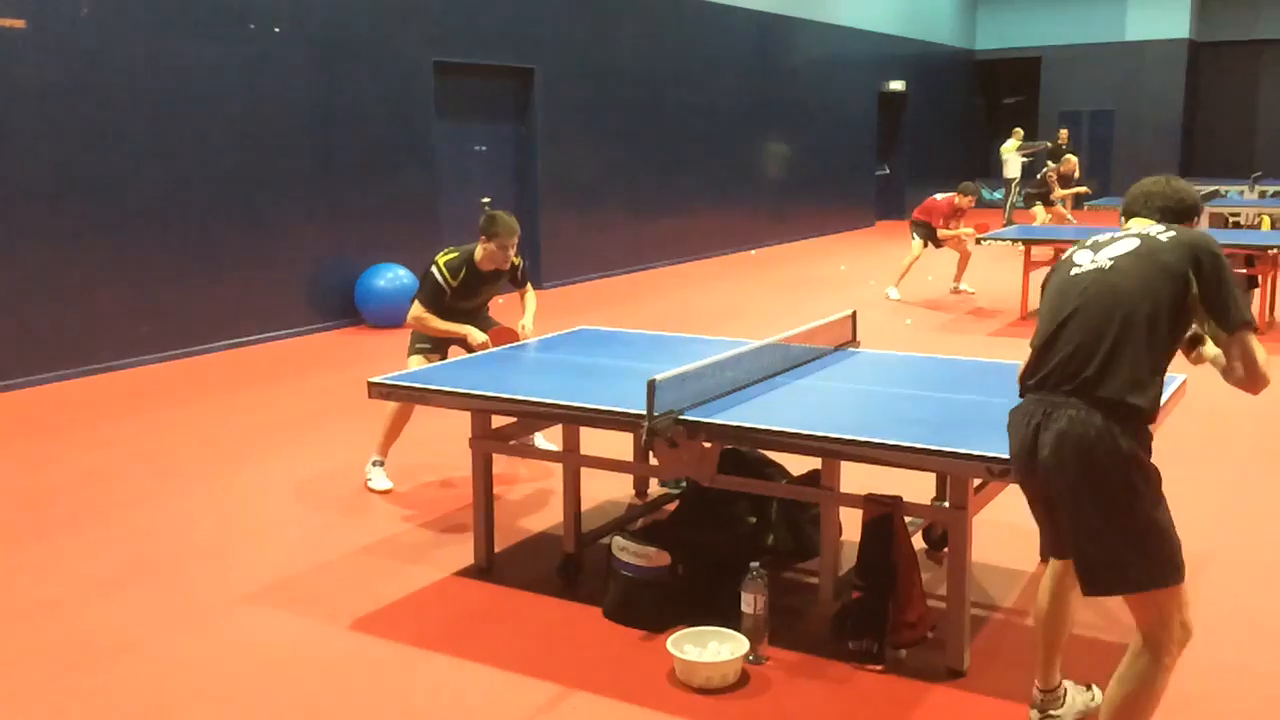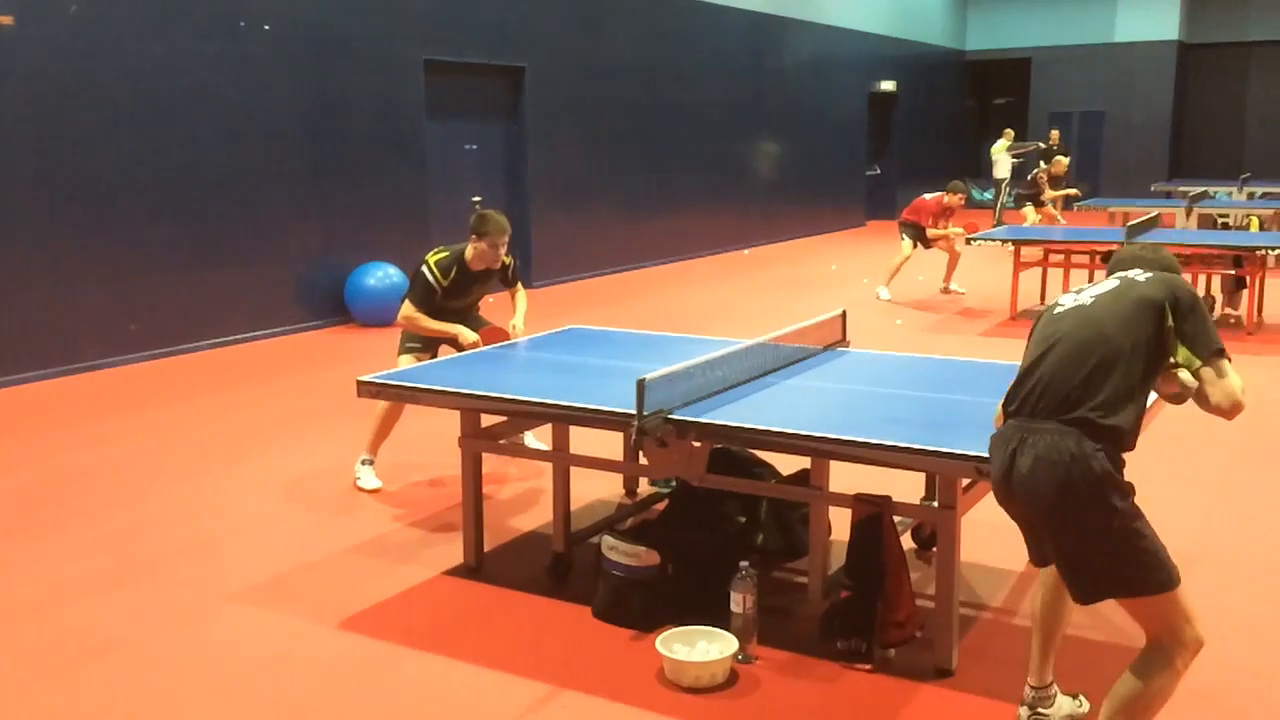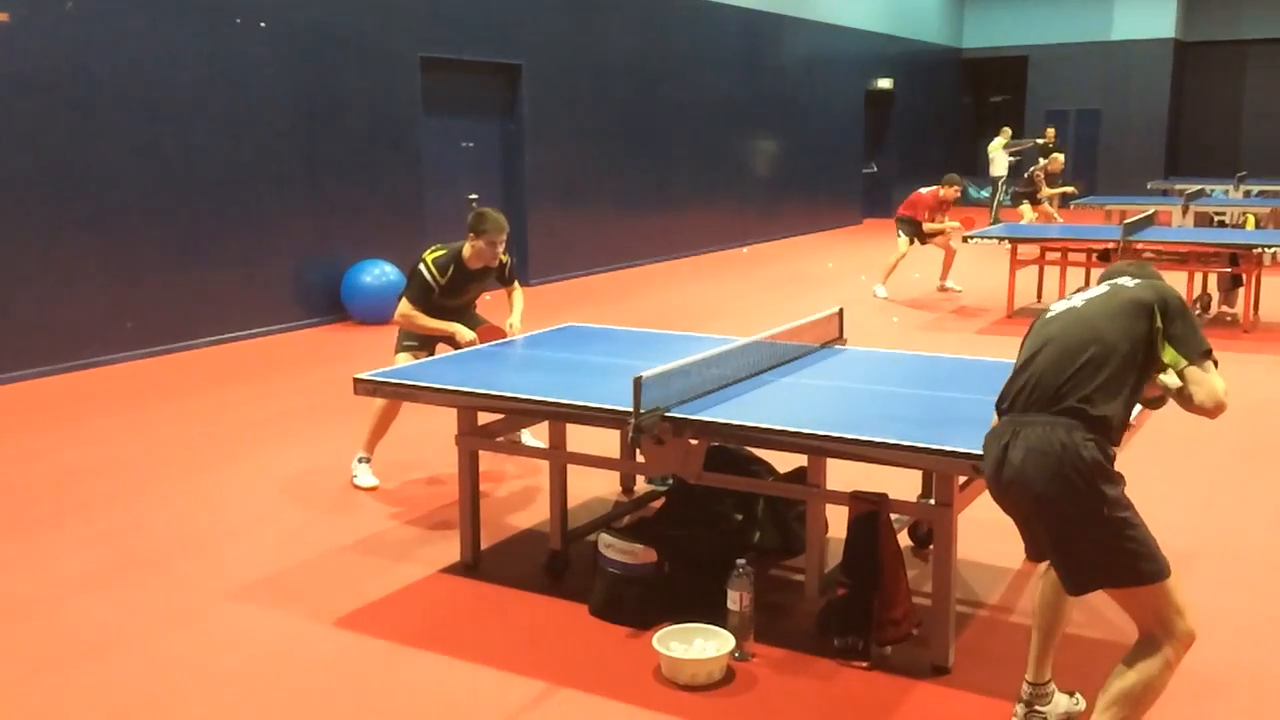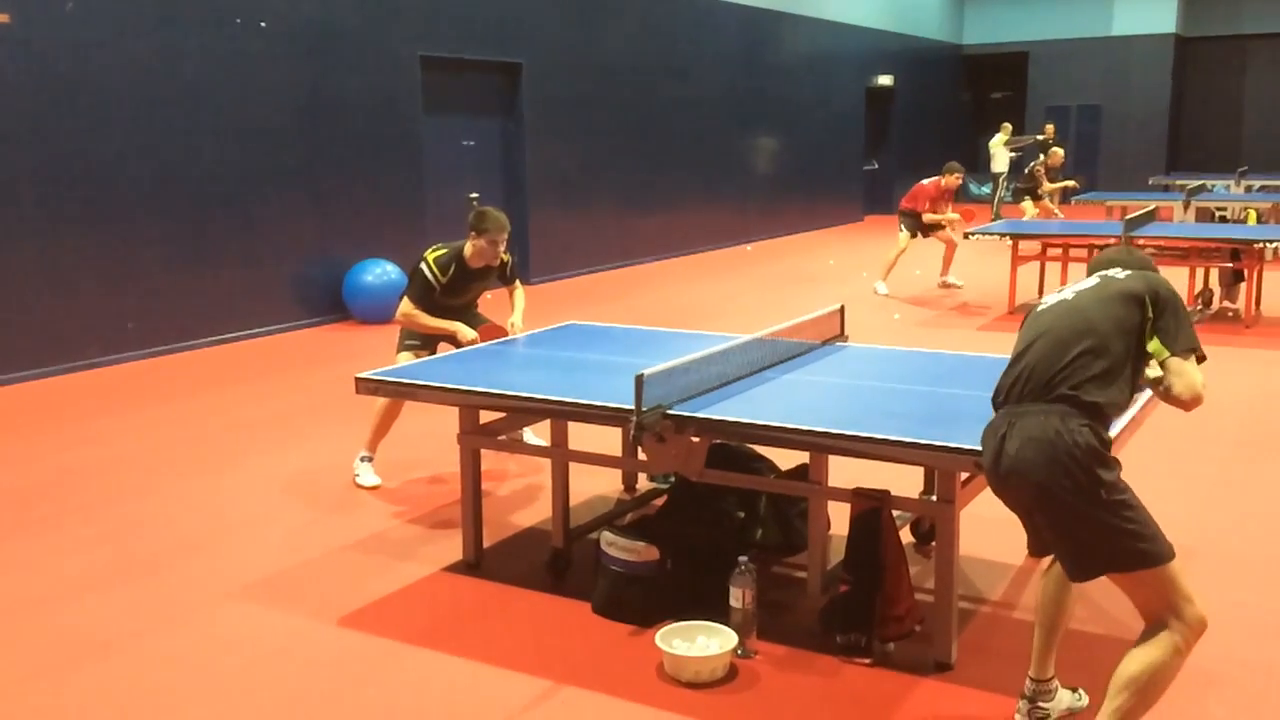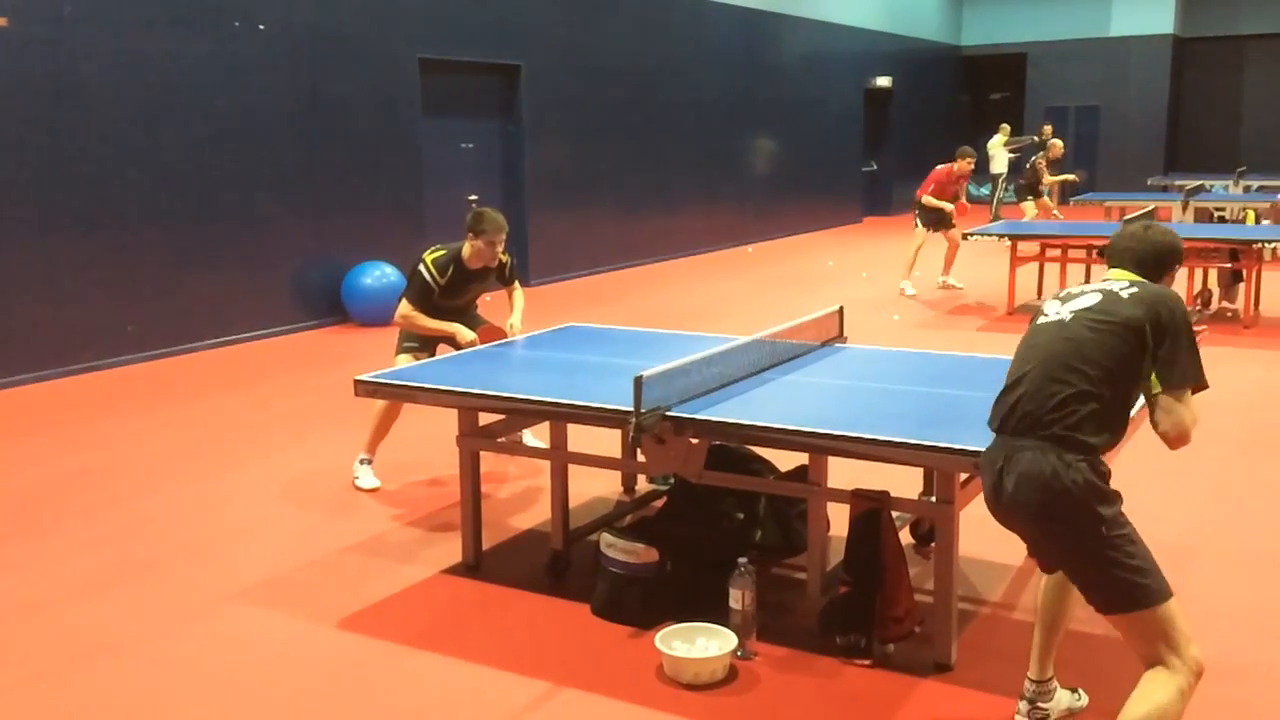
dt=0.3s
person 1, frame 1
left shoulder: (1075, 254)
right shoulder: (1194, 247)
right elbow: (1253, 376)
right wrist: (1205, 349)
left hip: (1031, 427)
right hip: (1100, 439)
left knee: (1065, 560)
right knee: (1166, 631)
person 1, frame 2
left shoulder: (1067, 300)
right shoulder: (1170, 289)
right elbow: (1228, 399)
right wrist: (1179, 380)
left hip: (1010, 457)
right hip: (1073, 466)
left knee: (1064, 557)
right knee: (1177, 641)
person 1, frame 3
left shoulder: (1061, 308)
right shoulder: (1158, 295)
right elbow: (1211, 400)
right wrist: (1163, 381)
left hip: (1003, 453)
right hip: (1064, 457)
left knee: (1065, 552)
right knee: (1169, 634)
person 1, frame 4
left shoulder: (1055, 299)
right shoulder: (1151, 287)
right elbow: (1188, 393)
right wrist: (1146, 369)
left hip: (1003, 444)
right hip: (1060, 448)
left knee: (1067, 550)
right knee: (1179, 622)
person 1, frame 5
left shoulder: (1063, 300)
right shoulder: (1162, 304)
right elbow: (1176, 431)
right wrist: (1154, 379)
left hip: (1001, 469)
right hip: (1059, 478)
left knee: (1065, 558)
right knee: (1178, 664)
person 2, frame 1
left shoulder: (511, 262)
right shoulder: (449, 266)
left elbow: (527, 291)
right elbow: (415, 317)
left wrist: (527, 318)
right wrist: (465, 332)
left hip: (475, 318)
right hip: (434, 323)
right ankle: (377, 462)
person 2, frame 2
left shoulder: (503, 261)
right shoulder: (440, 265)
left elbow: (517, 291)
right elbow: (405, 317)
left wrist: (518, 317)
right wrist: (456, 331)
left hip: (466, 318)
right hip: (425, 323)
left ankle: (517, 432)
right ankle: (367, 460)
person 2, frame 3
left shoulder: (500, 260)
right shoulder: (437, 264)
left elbow: (514, 289)
right elbow: (403, 315)
left wrist: (515, 316)
right wrist: (453, 330)
left hip: (463, 317)
right hip: (421, 320)
left ankle: (514, 430)
right ankle: (363, 459)
person 2, frame 4
left shoulder: (501, 259)
right shoulder: (438, 263)
left elbow: (515, 288)
right elbow: (404, 314)
left wrist: (516, 315)
right wrist: (454, 329)
left hip: (465, 315)
right hip: (423, 320)
left ankle: (516, 428)
right ankle: (365, 457)
person 2, frame 5
left shoulder: (500, 261)
right shoulder: (436, 265)
left elbow: (515, 289)
right elbow: (403, 316)
left wrist: (515, 317)
right wrist: (453, 330)
left hip: (464, 317)
right hip: (422, 322)
left ankle: (515, 430)
right ankle: (365, 460)
